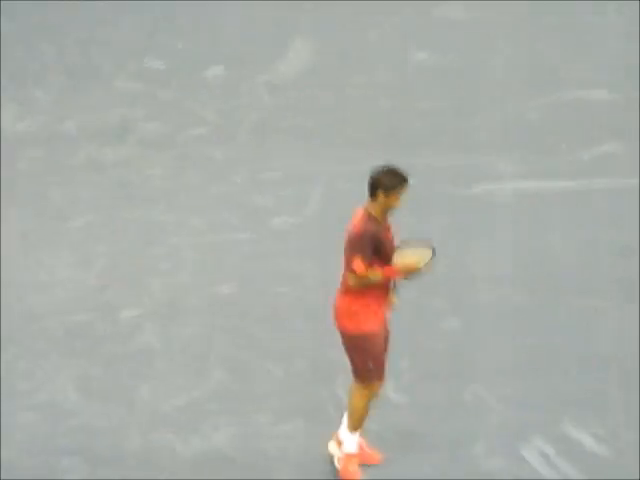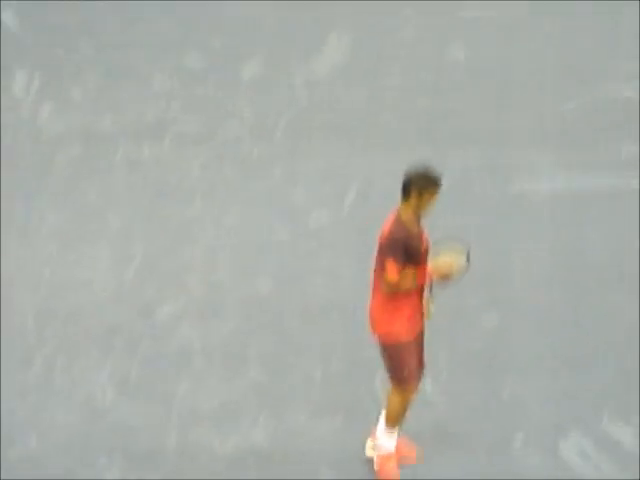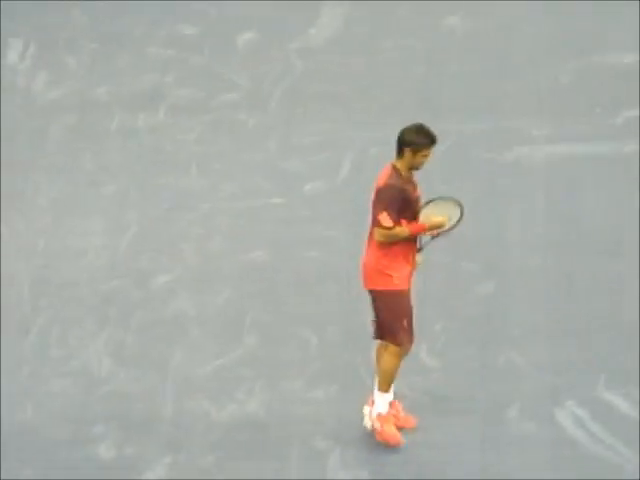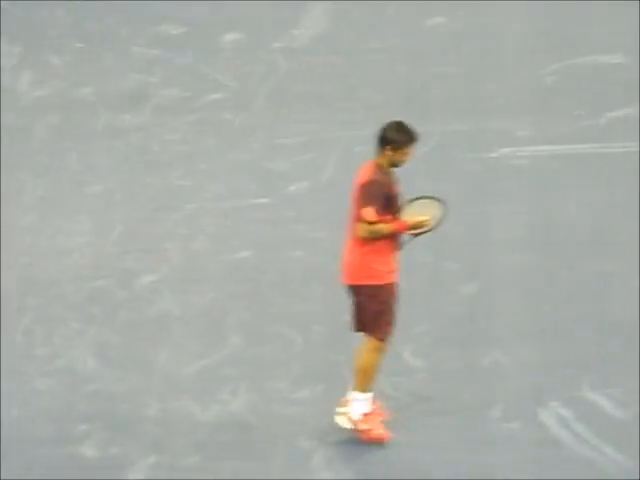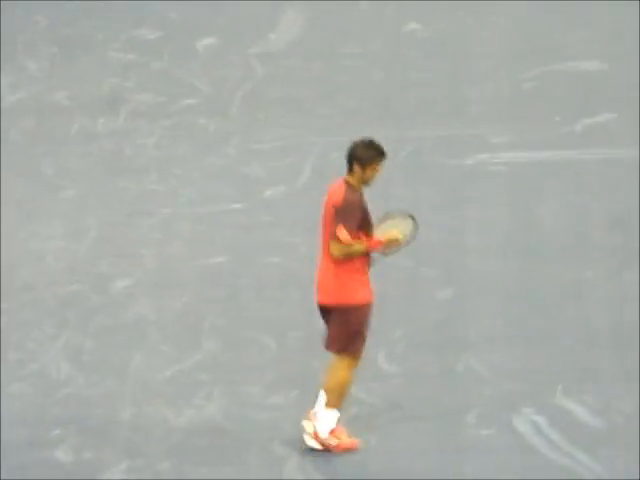
dt=0.1s
person 1, frame 1
left shoulder: (378, 221)
right shoulder: (365, 231)
right elbow: (355, 280)
left wrist: (387, 293)
right wrist: (395, 272)
left hip: (372, 313)
right hip: (359, 315)
left knee: (367, 381)
right knee: (368, 384)
left ankle: (346, 438)
right ankle: (348, 450)
person 1, frame 2
left shoulder: (414, 224)
right shoulder: (396, 235)
right elbow: (389, 286)
left wrist: (421, 300)
right wrist: (430, 277)
left hip: (409, 317)
right hip: (394, 322)
left knee: (405, 384)
right knee: (405, 387)
left ankle: (385, 437)
right ankle: (384, 449)
person 1, frame 3
left shoulder: (406, 178)
right shoulder: (391, 186)
right elbow: (381, 235)
left wrist: (411, 251)
right wrist: (423, 228)
left hip: (397, 273)
right hip: (386, 276)
left knee: (392, 342)
right knee: (397, 344)
left ankle: (383, 403)
right ankle: (381, 411)
person 1, frame 4
left shoulder: (375, 172)
right shoulder: (378, 182)
right elbow: (364, 229)
right wrist: (404, 225)
left hip: (365, 270)
right hip: (373, 272)
left knee: (374, 337)
right knee: (377, 339)
left ankle: (357, 401)
right ankle: (359, 413)
person 1, frame 5
left shoulder: (341, 190)
right shoulder: (351, 201)
right elbow: (339, 250)
left wrist: (369, 246)
right wrist: (377, 243)
left hip: (333, 289)
right hip: (349, 292)
left knee: (344, 355)
right knee: (348, 358)
left ankle: (320, 415)
right ankle: (324, 429)
